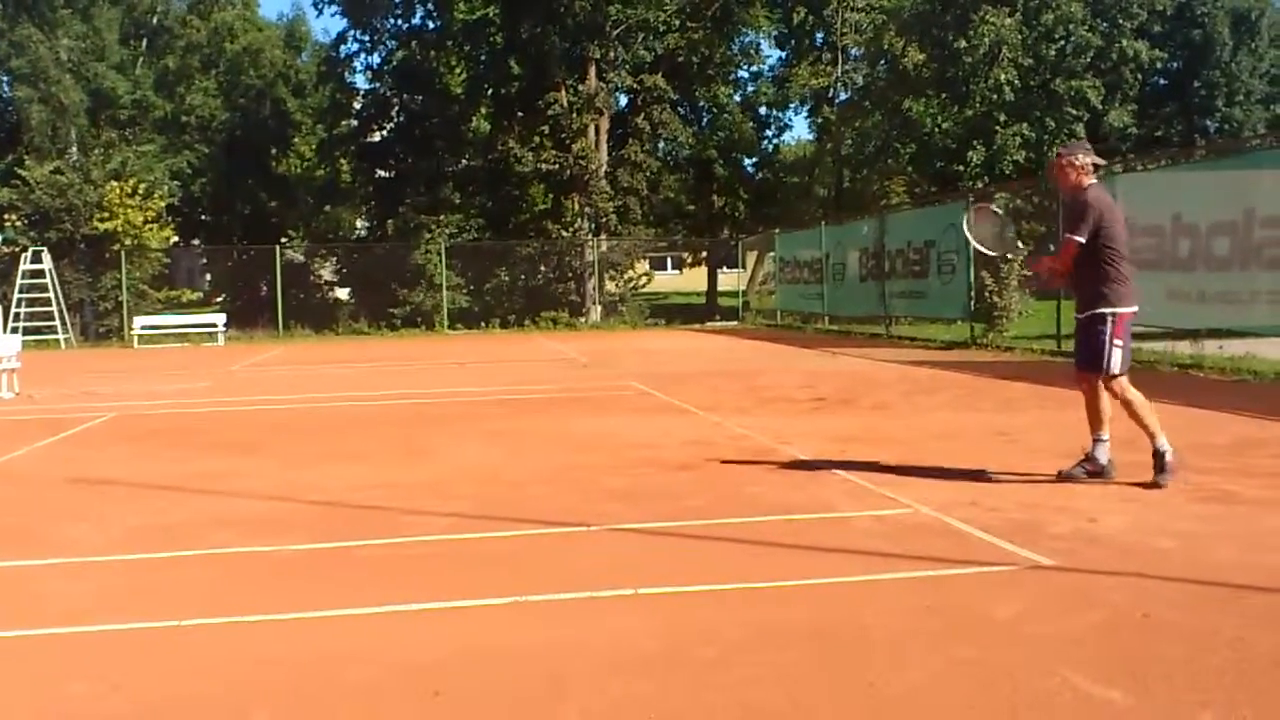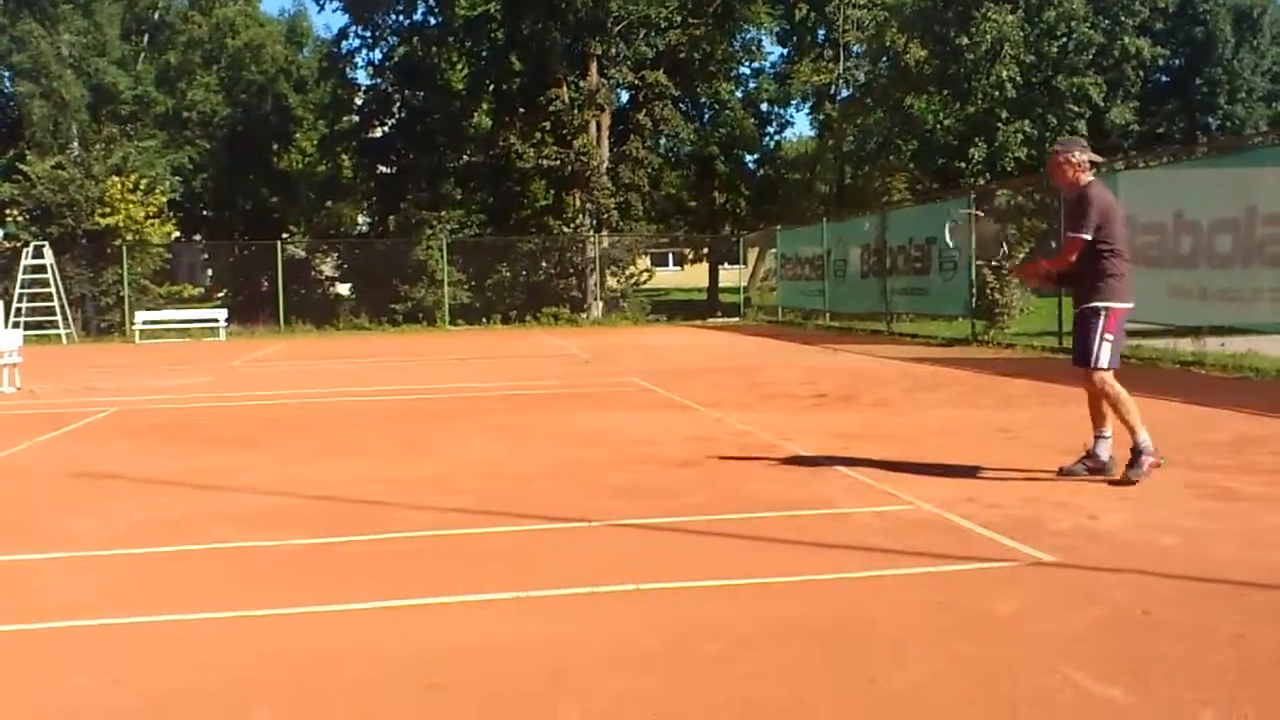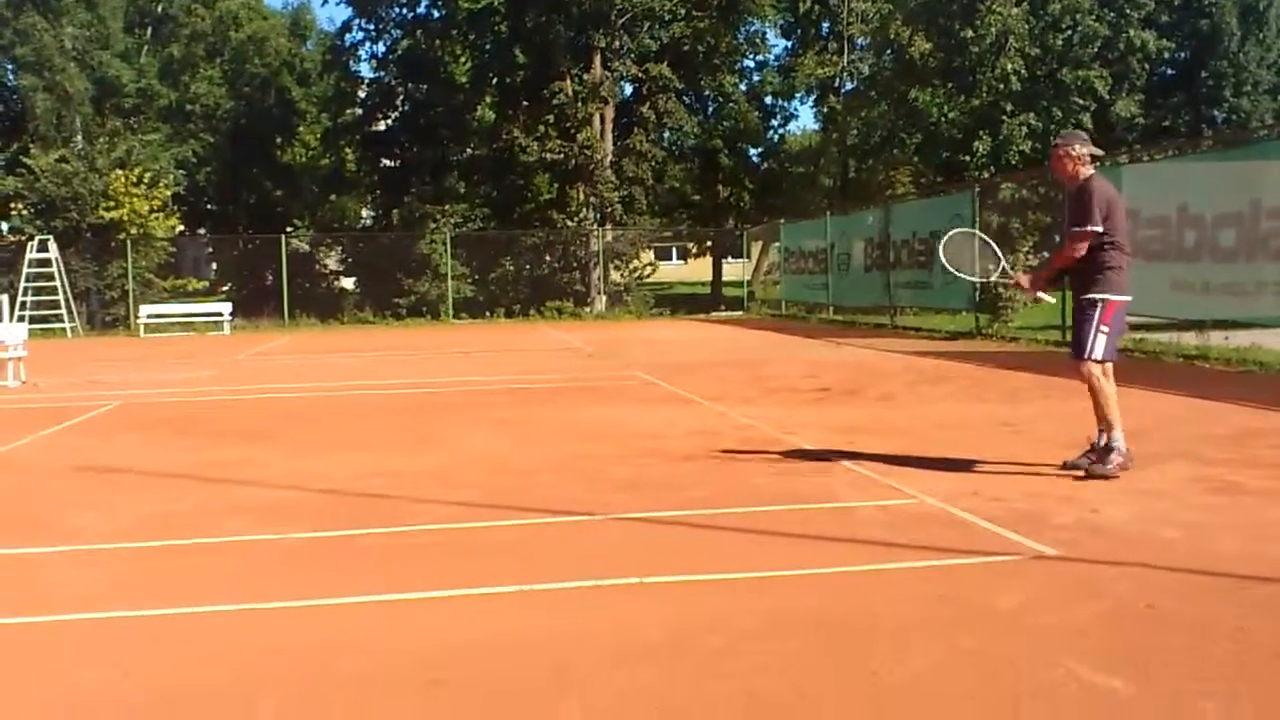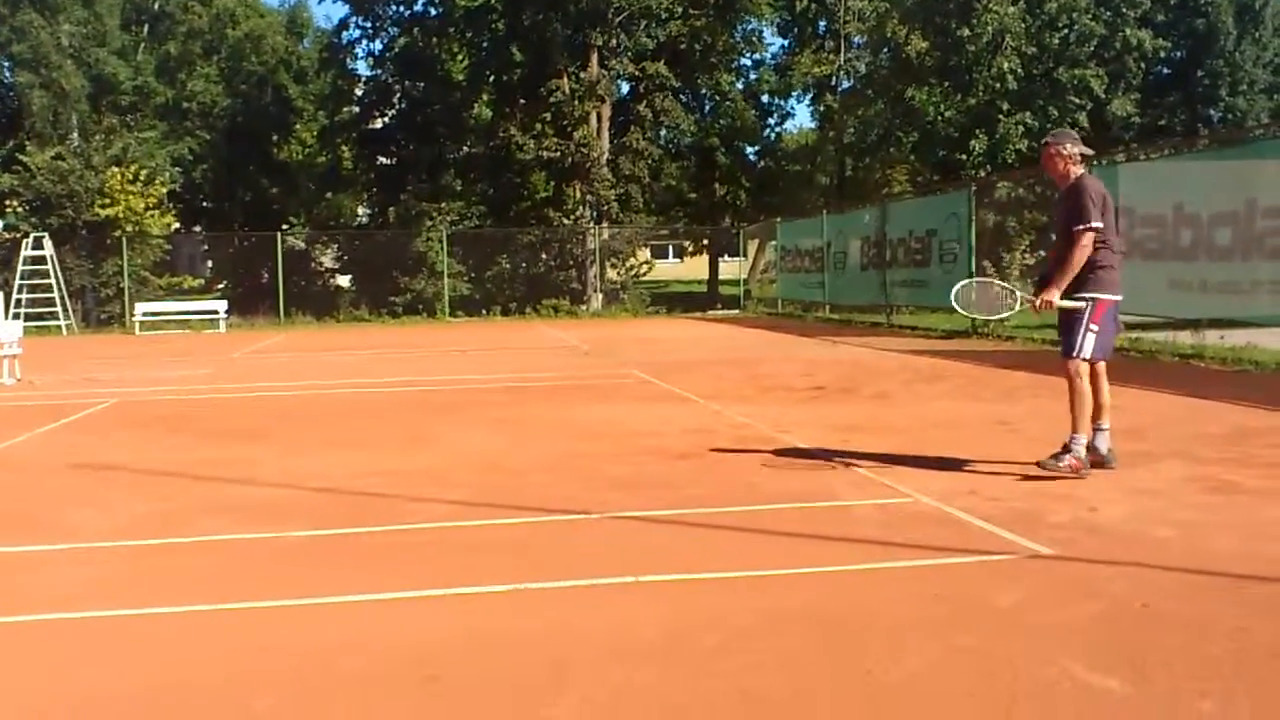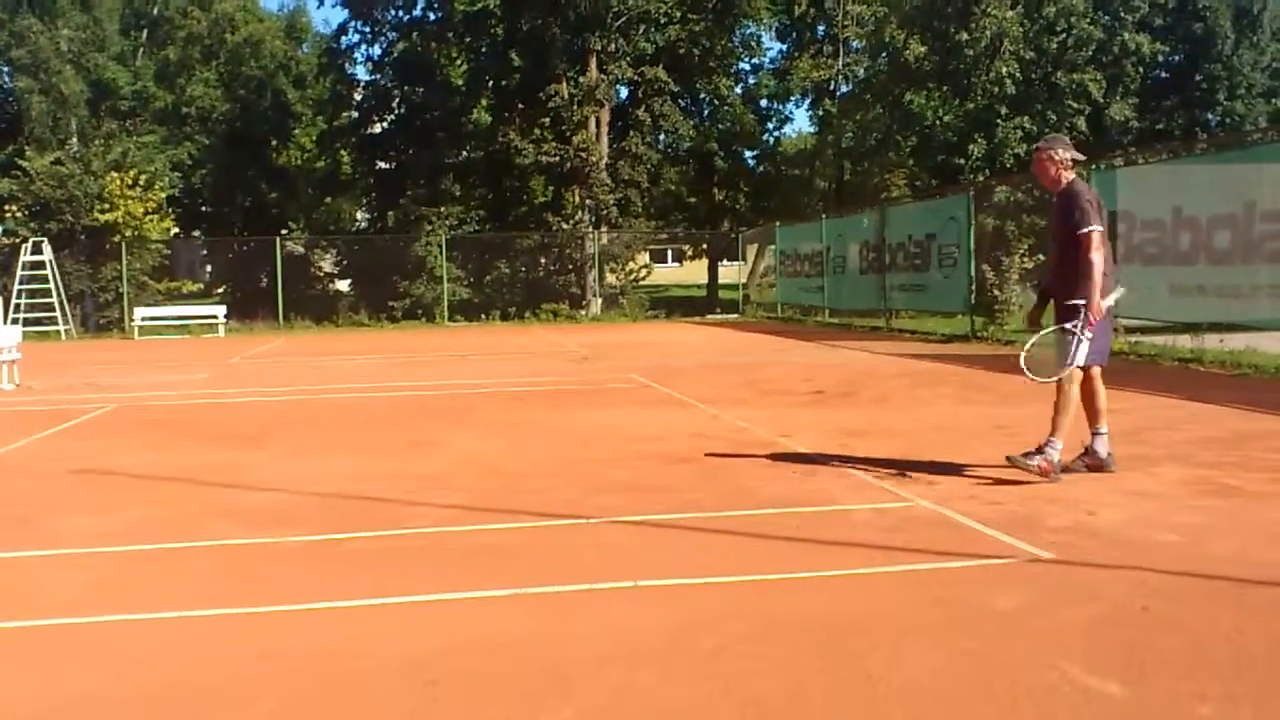
dt=0.1s
person 1, frame 1
left shoulder: (1085, 201)
right shoulder: (1091, 199)
left elbow: (1065, 258)
left wrist: (1047, 268)
right wrist: (1065, 272)
left hip: (1112, 304)
right hip: (1092, 304)
left knee: (1115, 383)
right knee: (1088, 380)
left ankle: (1164, 453)
right ankle: (1099, 456)
person 1, frame 2
left shoulder: (1089, 197)
right shoulder: (1085, 195)
left elbow: (1070, 254)
left wrist: (1035, 268)
right wrist: (1047, 273)
left hip: (1106, 298)
right hip: (1093, 298)
left knee: (1097, 378)
right knee: (1092, 378)
left ankle: (1144, 448)
right ankle: (1101, 454)
person 1, frame 3
left shoulder: (1094, 191)
right shoulder: (1079, 192)
left elbow: (1077, 248)
right elbow: (1071, 248)
left wrist: (1036, 277)
right wrist: (1041, 277)
left hip: (1104, 291)
right hip: (1091, 292)
left knee: (1089, 367)
right knee: (1099, 369)
left ankle: (1118, 447)
right ankle: (1102, 446)
person 1, frame 4
left shoulder: (1086, 189)
right shoulder: (1069, 193)
left elbow: (1084, 247)
right elbow: (1062, 248)
left wrist: (1055, 288)
right wrist: (1042, 286)
left hip: (1096, 291)
right hip: (1083, 291)
left knee: (1076, 366)
right knee: (1093, 368)
left ankle: (1077, 450)
right ankle: (1100, 447)
person 1, frame 5
left shoulder: (1078, 195)
right shoulder: (1061, 198)
left elbow: (1093, 246)
left wrist: (1095, 295)
right wrist: (1040, 302)
left hip: (1083, 298)
right hip: (1072, 297)
left knee: (1069, 372)
right knee: (1088, 372)
left ankle: (1051, 455)
right ankle: (1099, 451)
